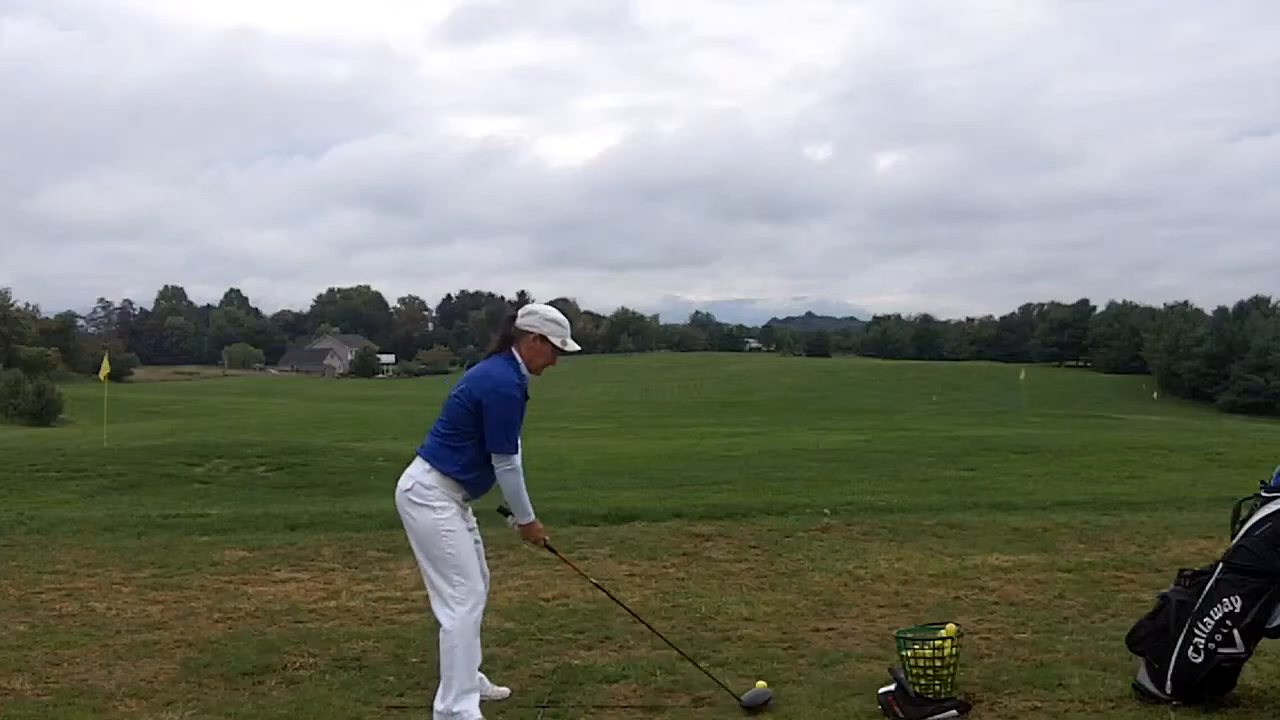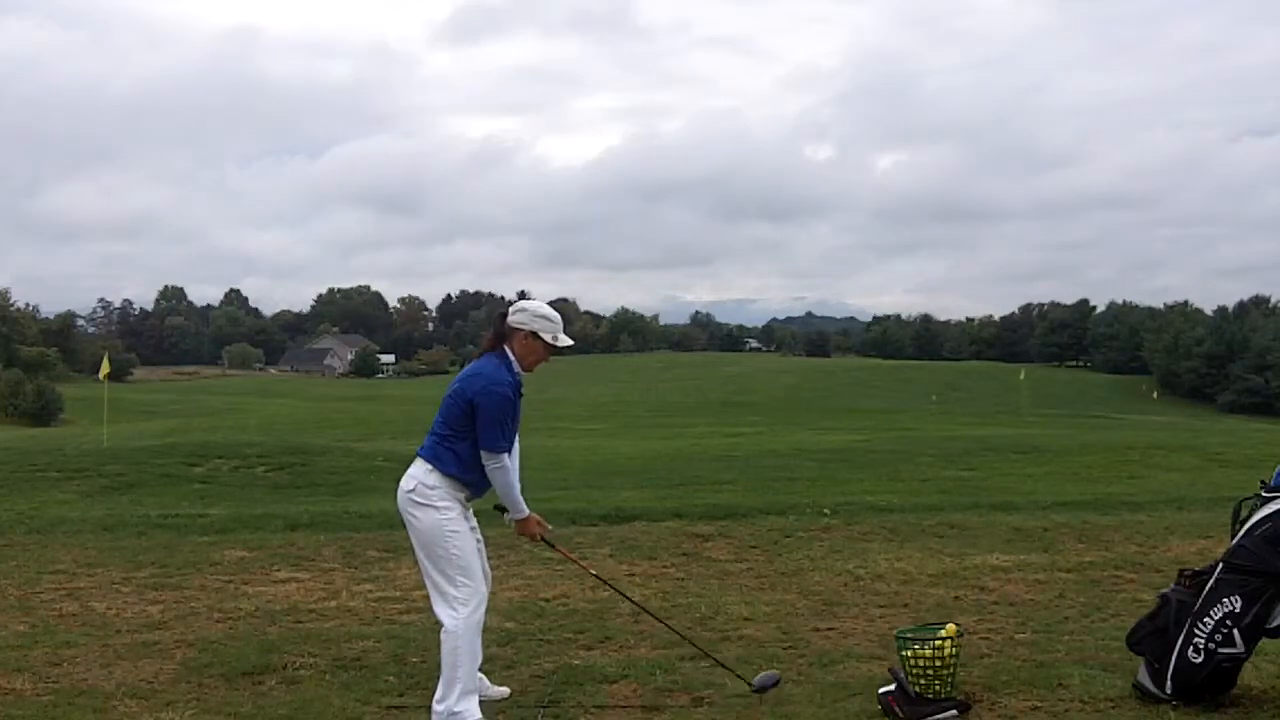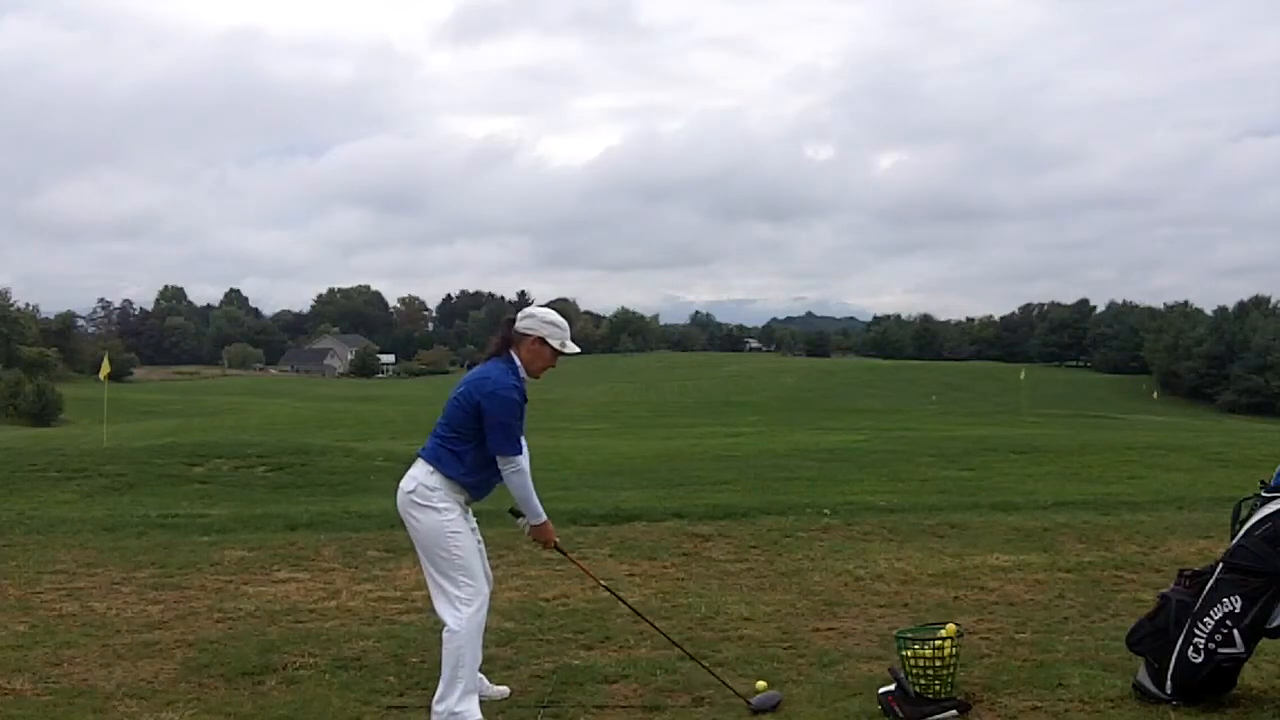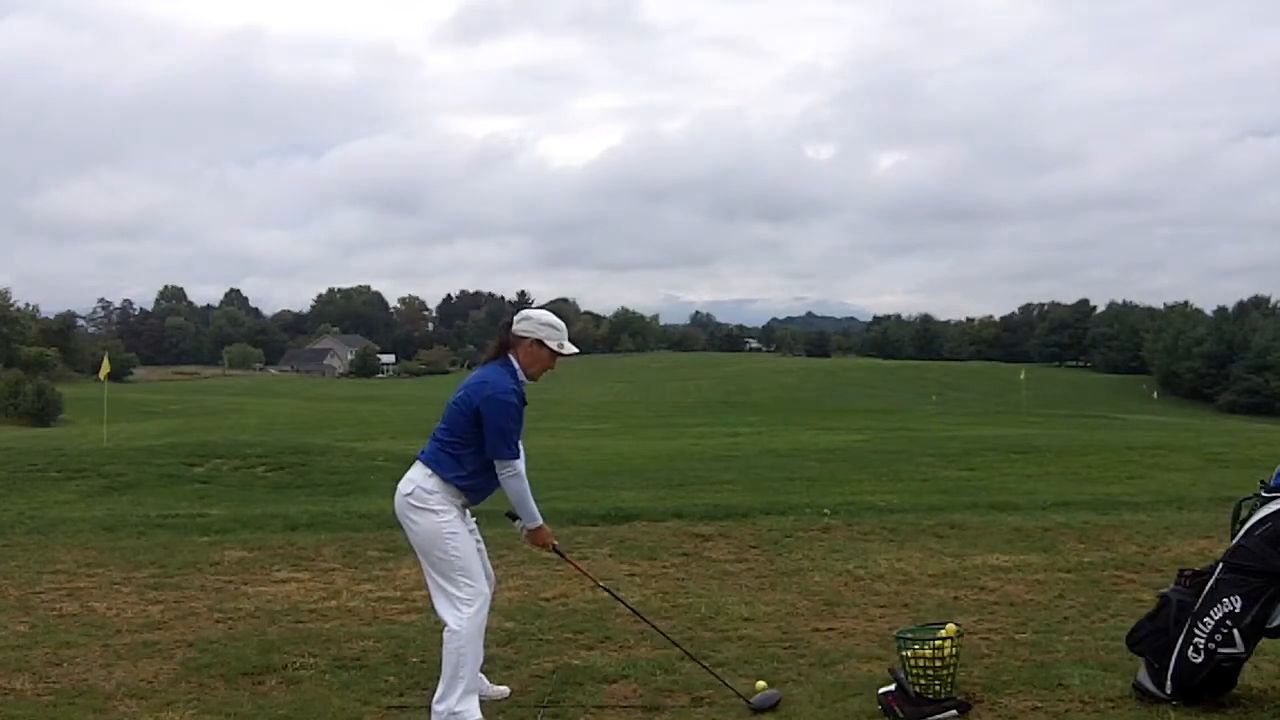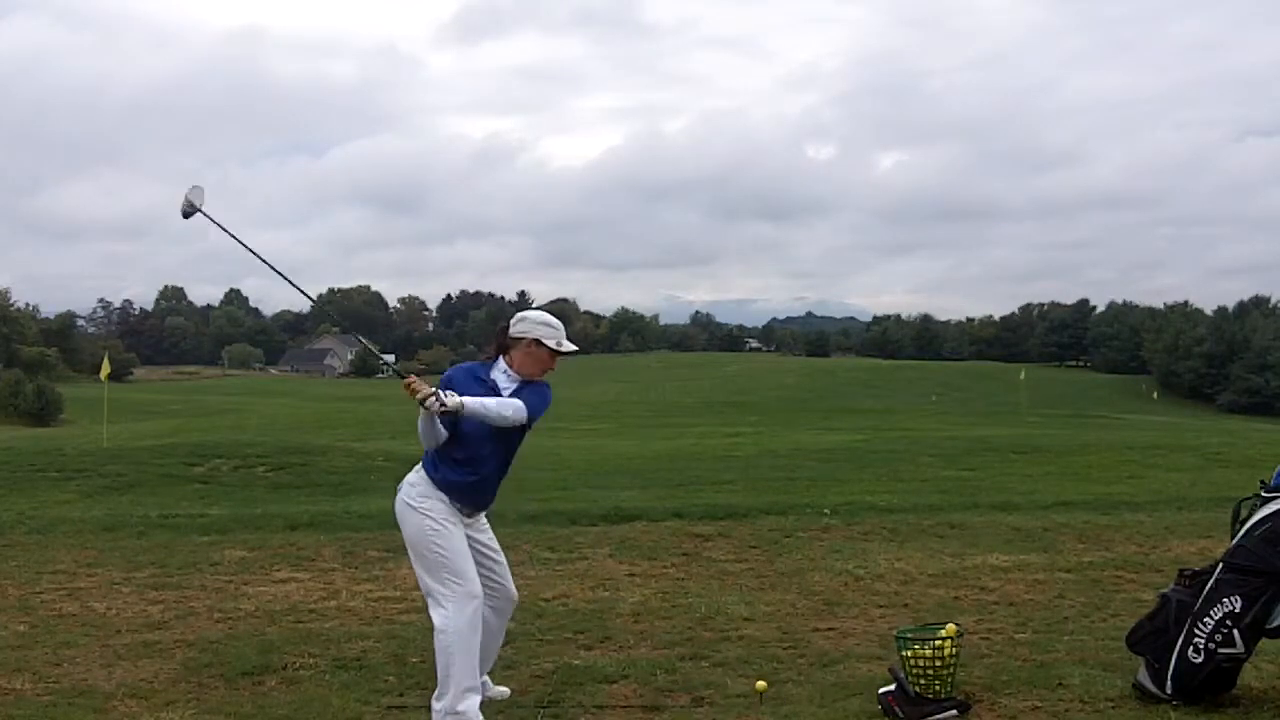
dt=1s
person 1, frame 1
left shoulder: (504, 373)
right shoulder: (502, 384)
left elbow: (509, 449)
right elbow: (505, 462)
left wrist: (520, 511)
right wrist: (527, 519)
left hip: (445, 492)
right hip: (430, 494)
left knee: (475, 586)
right knee: (463, 599)
left ankle: (466, 679)
person 1, frame 2
left shoulder: (500, 372)
right shoulder: (493, 383)
left elbow: (509, 444)
right elbow: (494, 461)
left wrist: (519, 504)
right wrist: (520, 514)
left hip: (446, 492)
right hip: (432, 495)
left knee: (476, 587)
right knee: (464, 600)
left ankle: (466, 680)
person 1, frame 3
left shoulder: (502, 376)
right shoulder: (500, 386)
left elbow: (517, 449)
right elbow: (510, 464)
left wrist: (530, 513)
right wrist: (539, 519)
left hip: (444, 493)
right hip: (431, 496)
left knee: (478, 586)
right knee: (466, 601)
left ankle: (466, 680)
person 1, frame 4
left shoulder: (503, 379)
right shoulder: (499, 390)
left elbow: (514, 454)
right elbow: (508, 468)
left wrist: (526, 516)
right wrist: (534, 523)
left hip: (443, 497)
right hip: (429, 499)
left knee: (480, 586)
right knee: (468, 601)
left ankle: (466, 680)
person 1, frame 5
left shoulder: (538, 393)
right shoulder: (459, 375)
left elbow: (509, 413)
right elbow: (431, 440)
left wrist: (453, 403)
right wrist: (429, 402)
left hip: (471, 511)
right hip: (427, 499)
left knee: (500, 596)
right knee: (462, 600)
left ankle: (470, 680)
